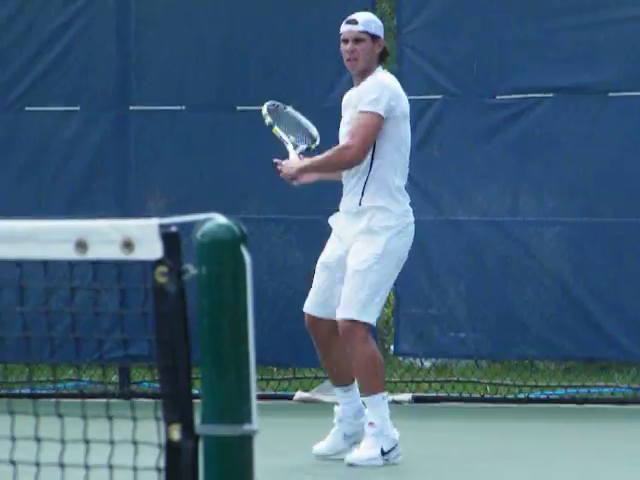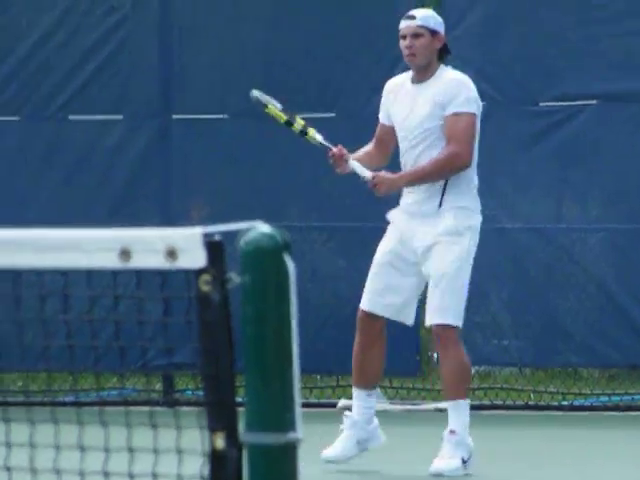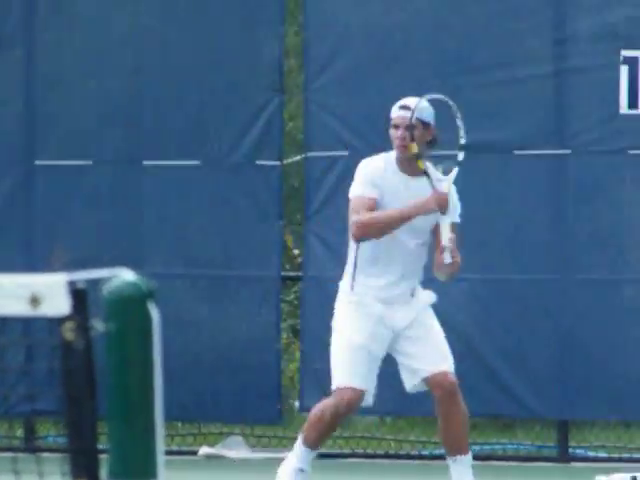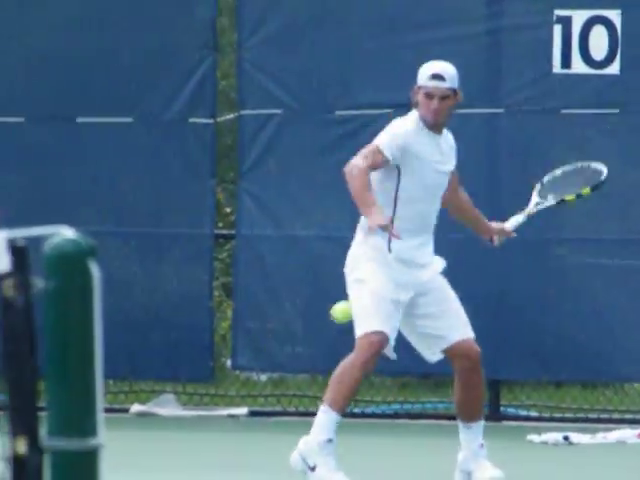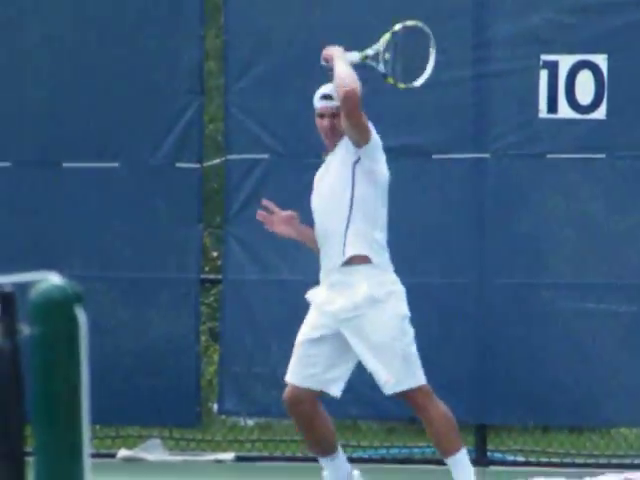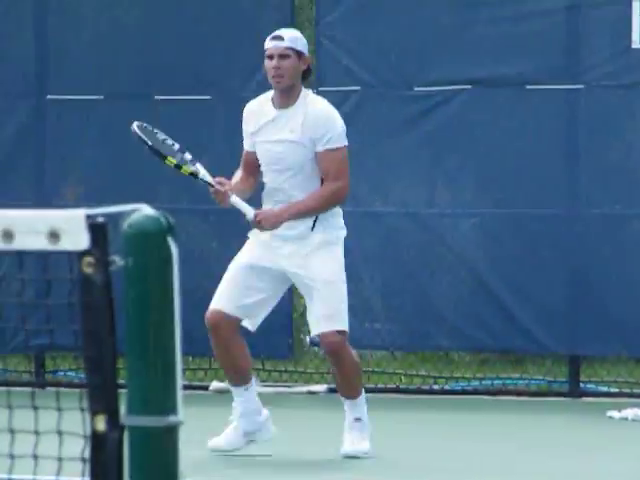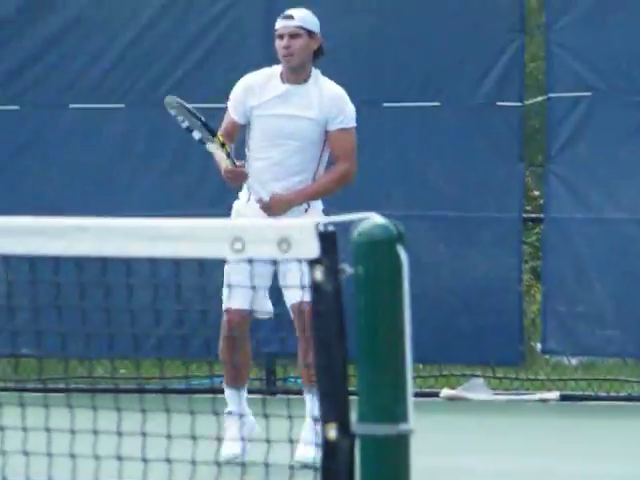
dt=0.5s
person 1, frame 1
left shoulder: (379, 87)
right shoulder: (356, 93)
left elbow: (353, 153)
left wrist: (301, 166)
right wrist: (311, 170)
left hip: (382, 224)
right hip: (353, 223)
left knee: (351, 325)
right knee: (317, 319)
left ankle: (381, 437)
right ankle: (350, 419)
person 1, frame 2
left shoulder: (457, 86)
right shoulder: (393, 89)
left elbow: (460, 155)
right elbow: (380, 148)
left wrist: (398, 179)
right wrist: (350, 160)
left hip: (451, 224)
right hip: (406, 221)
left knee: (444, 332)
right knee: (369, 319)
left ankle: (457, 441)
right ankle: (359, 425)
person 1, frame 3
left shoulder: (443, 194)
right shoulder: (370, 170)
left elbow: (444, 260)
right elbow: (359, 229)
left wrist: (448, 263)
right wrist: (417, 207)
left hip: (411, 306)
right hip: (360, 303)
left knee: (445, 386)
right knee: (347, 397)
person 1, frame 4
left shoulder: (445, 142)
right shoulder: (405, 133)
right elbow: (356, 169)
left wrist: (486, 227)
right wrist: (373, 213)
left hip: (422, 267)
right hip: (380, 262)
left knee: (469, 356)
right knee: (371, 347)
person 1, frame 5
left shoulder: (362, 147)
right shoulder: (325, 173)
left elbow: (352, 94)
left wrist: (339, 57)
right wrist: (299, 232)
left hip: (371, 295)
right hip: (331, 300)
left knee: (417, 395)
right knee: (297, 400)
person 1, frame 6
left shoulder: (324, 116)
right shoulder: (253, 111)
left elbow: (337, 188)
left wrist: (280, 214)
right wrist: (231, 188)
left hip: (315, 240)
right hip: (266, 239)
left knee: (333, 340)
right knee: (219, 322)
left ankle: (357, 420)
right ankle: (250, 418)
person 1, frame 7
left shoulder: (334, 98)
right shoulder: (250, 85)
left elbow: (345, 168)
right elbow: (222, 141)
left wrist: (292, 199)
right wrist: (227, 168)
left hip: (301, 219)
right hip: (251, 218)
left knee: (305, 317)
right knee: (234, 322)
left ankle: (314, 423)
right ankle: (238, 419)
